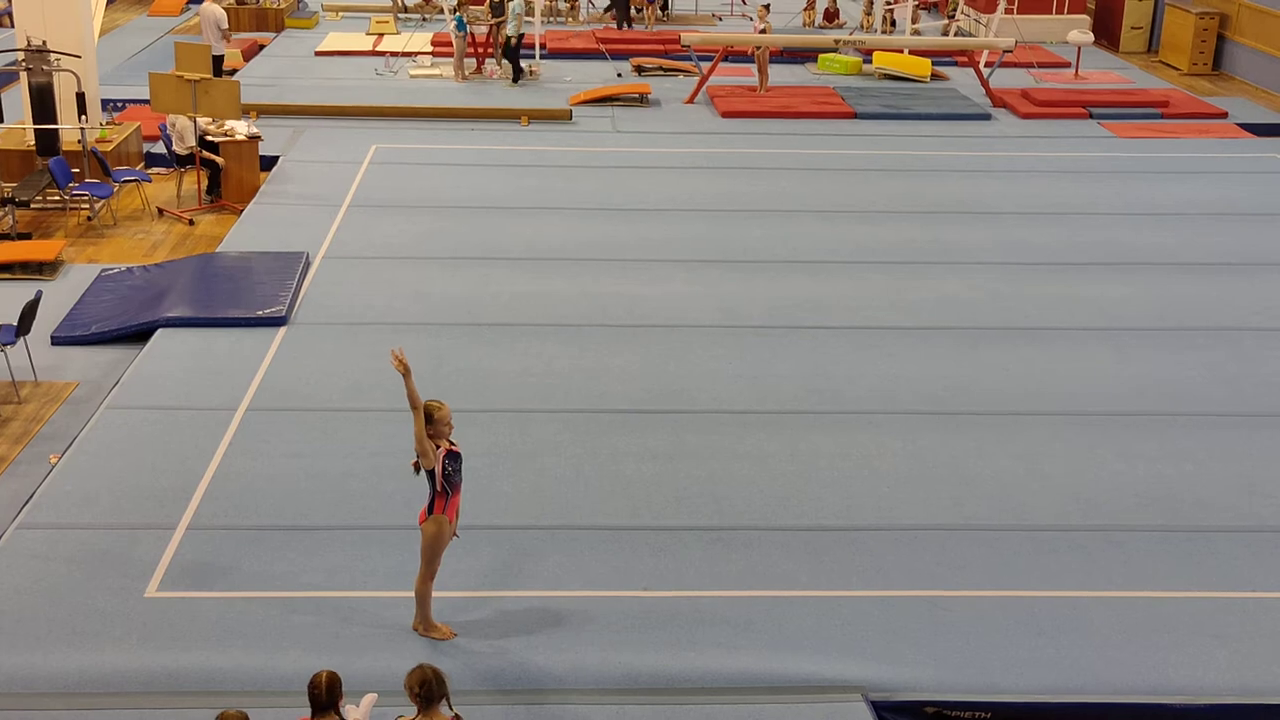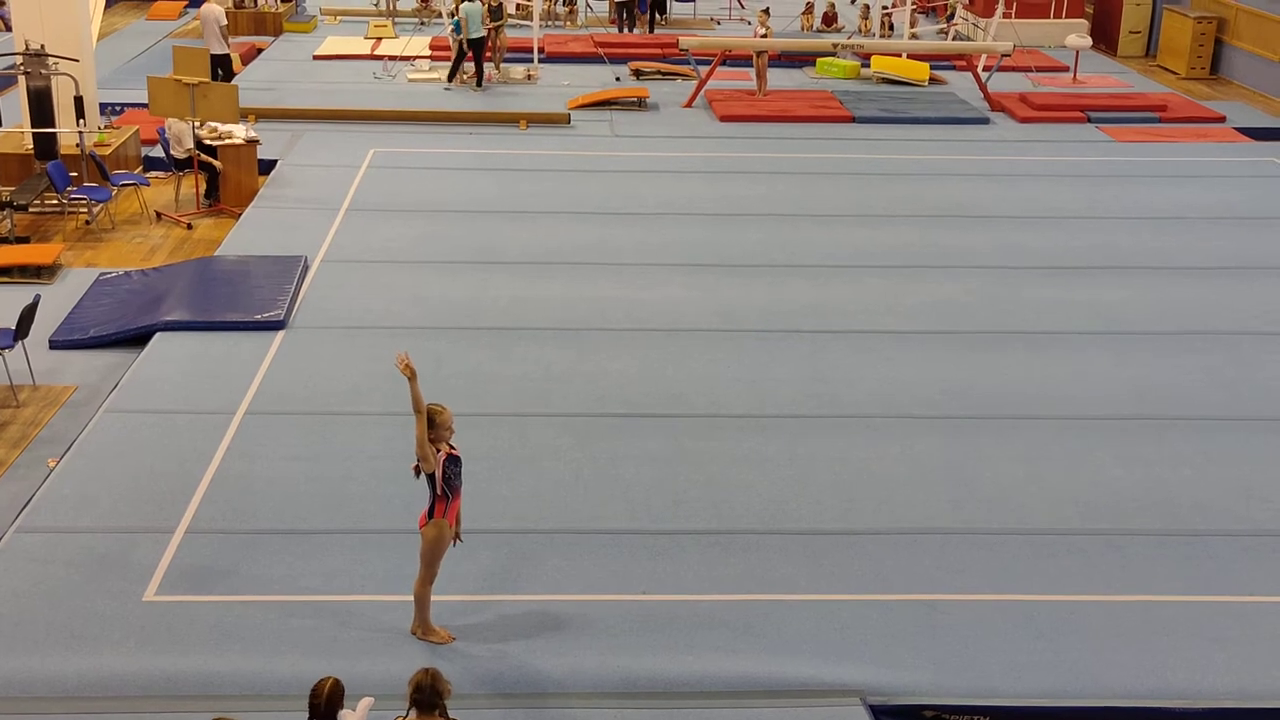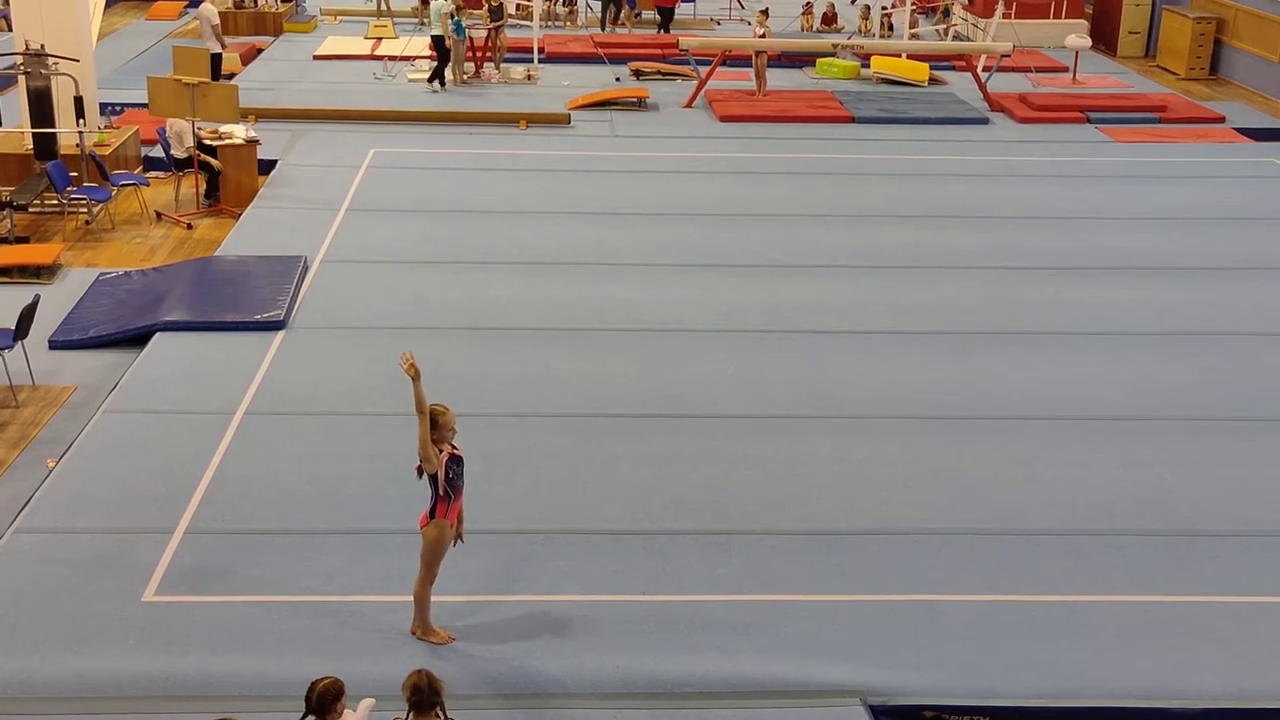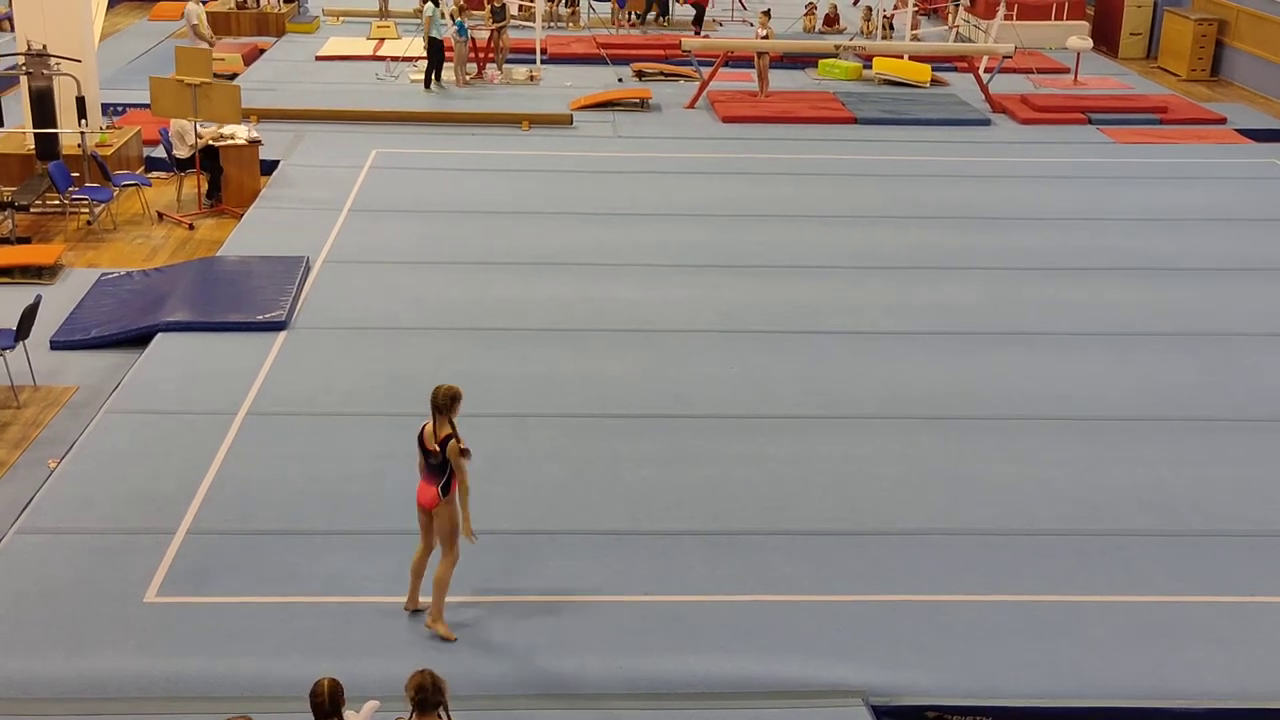
dt=1s
person 1, frame 1
left shoulder: (450, 446)
right shoulder: (428, 450)
right elbow: (417, 410)
left wrist: (455, 520)
right wrist: (407, 376)
left hip: (447, 516)
right hip: (435, 518)
left knee: (431, 570)
right knee: (427, 572)
left ankle: (422, 619)
right ankle: (425, 624)
person 1, frame 2
left shoulder: (450, 450)
right shoulder: (429, 454)
right elbow: (420, 414)
left wrist: (457, 523)
right wrist: (412, 381)
left hip: (447, 520)
right hip: (435, 522)
left knee: (429, 574)
right knee: (427, 575)
left ankle: (420, 623)
right ankle: (424, 628)
person 1, frame 3
left shoulder: (453, 451)
right shoulder: (431, 455)
right elbow: (422, 414)
left wrist: (459, 522)
right wrist: (416, 381)
left hip: (447, 520)
right hip: (436, 522)
left knee: (430, 575)
right knee: (427, 576)
left ankle: (420, 623)
right ankle: (424, 628)
person 1, frame 4
left shoulder: (424, 430)
right shoulder: (455, 443)
right elbow: (462, 482)
right wrist: (466, 520)
left hip: (423, 492)
right hip: (442, 498)
left knee: (425, 546)
right knee: (450, 555)
left ankle: (412, 600)
right ankle: (435, 617)
